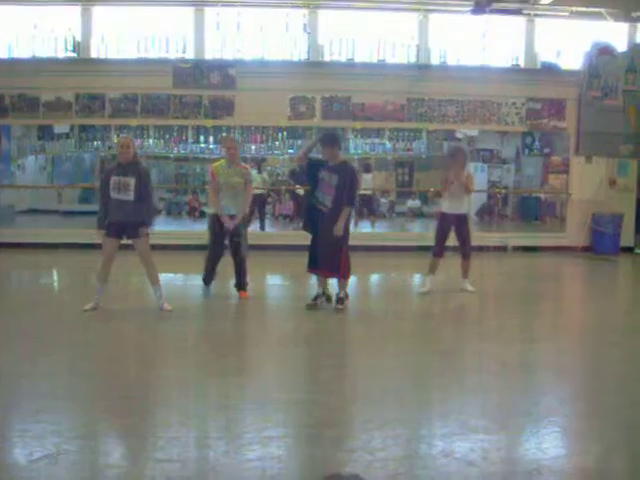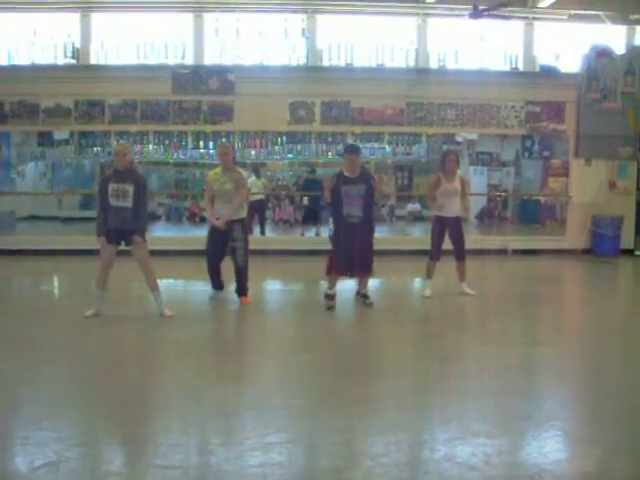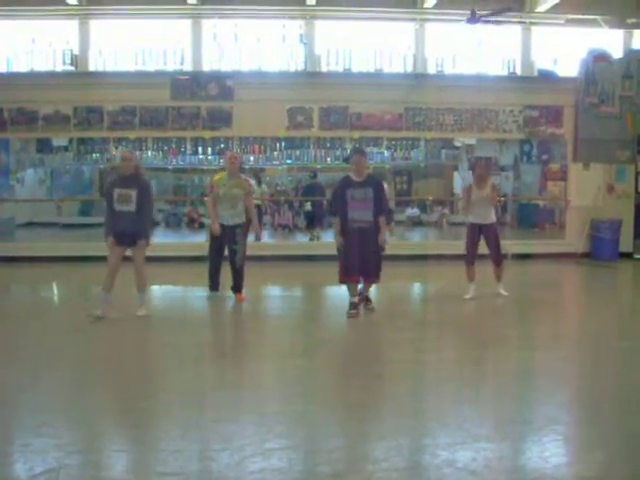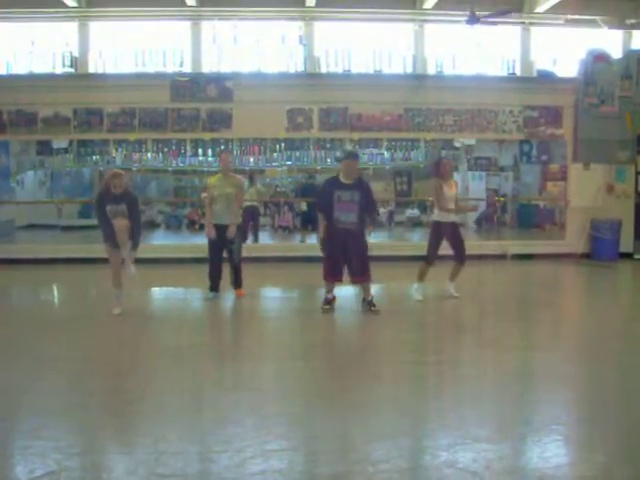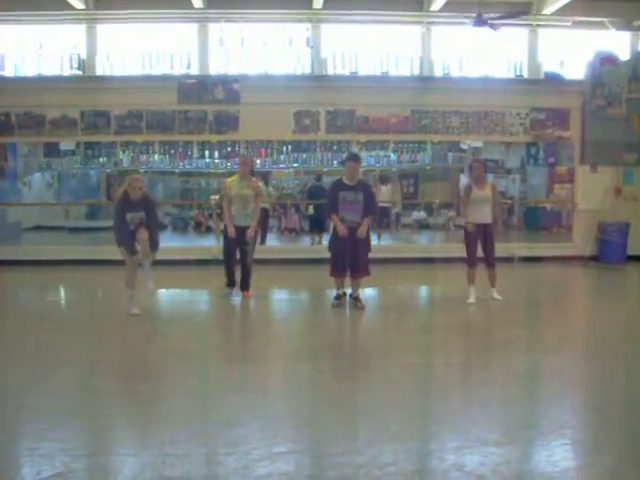
dt=1s
person 1, frame 1
left shoulder: (348, 171)
right shoulder: (321, 166)
left elbow: (349, 202)
right elbow: (301, 158)
left wrist: (341, 222)
right wrist: (315, 142)
left hip: (337, 221)
right hip: (319, 220)
left knee: (339, 258)
right knee: (318, 256)
left ankle: (342, 294)
right ankle: (322, 293)
person 1, frame 2
left shoulder: (367, 177)
right shoulder: (337, 178)
left elbow: (373, 199)
right elbow: (329, 202)
left wrist: (377, 190)
right wrist: (327, 190)
left hip: (363, 226)
right hip: (342, 226)
left knee: (365, 259)
right knee: (338, 258)
left ankle: (362, 291)
right ankle: (330, 292)
person 1, frame 3
left shoulder: (375, 183)
right shoulder: (343, 184)
left elbow: (382, 210)
right elbow: (336, 212)
left wrist: (383, 232)
right wrist: (337, 234)
left hip: (370, 232)
right hip: (349, 232)
left knee: (371, 266)
right knee: (350, 266)
left ankle: (365, 293)
right ankle: (353, 301)
person 1, frame 4
left shoulder: (362, 185)
right shoulder: (330, 184)
left elbow: (370, 210)
right elbow: (321, 209)
left wrist: (366, 226)
right wrist: (322, 229)
left hip: (356, 233)
right hip: (334, 233)
left knee: (361, 266)
right knee: (331, 266)
left ankle: (368, 299)
right ankle: (329, 297)
person 1, frame 5
left shoulder: (365, 187)
right shoulder: (336, 186)
left elbow: (371, 210)
right elbow: (331, 210)
left wrist: (365, 226)
right wrist: (338, 224)
left hip: (359, 232)
right hip: (341, 231)
left knee: (359, 265)
right knee: (338, 263)
left ankle: (355, 295)
right ankle: (340, 293)
person 2, frame 1
left shoulder: (141, 171)
right shoulder: (110, 172)
left elbow: (147, 199)
right elbow: (104, 199)
left wrist: (146, 223)
right wrist: (101, 223)
left hip: (136, 222)
right hip: (114, 222)
left knee: (147, 260)
right knee: (106, 260)
left ankle: (161, 301)
right ankle: (96, 300)
person 2, frame 2
left shoulder: (138, 179)
right shoulder: (107, 179)
left elbow: (142, 207)
right elbow: (102, 207)
left wrist: (140, 231)
right wrist: (100, 232)
left hip: (132, 229)
right hip: (112, 229)
left knee: (146, 266)
right knee: (104, 266)
left ankle: (161, 307)
right ankle: (97, 307)
person 2, frame 3
left shoulder: (142, 183)
right shoulder: (113, 184)
left elbow: (147, 211)
right elbow: (110, 210)
left wrist: (145, 235)
right wrist: (109, 233)
left hip: (137, 232)
right hip: (118, 232)
left knee: (139, 268)
right knee: (111, 268)
left ankle: (142, 305)
right ankle: (104, 307)
person 2, frame 4
left shoulder: (131, 197)
right shoulder: (102, 197)
left elbow: (136, 220)
right elbow: (103, 222)
left wrist: (134, 246)
right wrist: (112, 244)
left hip: (126, 230)
right hip: (111, 232)
left knee: (120, 225)
right knee: (115, 267)
left ankle: (128, 259)
right ankle: (118, 303)
person 2, frame 5
left shoulder: (148, 202)
right shoulder: (121, 203)
left elbow: (154, 224)
right elbow: (121, 228)
left wrist: (153, 248)
right wrist: (132, 251)
left hip: (140, 229)
right hip: (124, 235)
left knee: (143, 236)
right knee: (131, 264)
left ankle: (147, 272)
right ankle: (131, 302)
person 3, frame 1
left shoulder: (245, 170)
right shoulder: (216, 168)
left elbow: (248, 196)
right elbow: (213, 194)
left wrist: (239, 218)
right wrist: (223, 217)
left hip: (239, 216)
right hip: (219, 216)
left knee: (240, 254)
right knee: (216, 251)
left ankle: (241, 287)
right ankle: (207, 282)
person 3, frame 2
left shoulder: (239, 175)
right shoulder: (212, 176)
left elbow: (242, 199)
right elbow: (208, 199)
left wrist: (225, 218)
right wrist: (212, 218)
left hip: (237, 221)
right hip: (217, 221)
left knee: (240, 258)
right knee: (212, 256)
left ankle: (242, 293)
right ankle: (217, 287)
person 3, frame 3
left shoulder: (246, 182)
right shoulder: (216, 180)
left elbow: (250, 205)
right elbow: (209, 203)
left wrist: (256, 225)
right wrist: (214, 222)
left hip: (238, 225)
right hip: (219, 224)
left knee: (238, 260)
right knee: (215, 258)
left ankle: (237, 290)
right ankle: (213, 288)
person 3, frame 4
left shoulder: (239, 181)
right shoulder: (212, 182)
left elbow: (239, 205)
right elbow: (208, 206)
left wrist: (233, 225)
right wrist: (209, 226)
left hip: (233, 225)
right hip: (215, 225)
left knee: (235, 258)
right knee: (214, 259)
left ankle: (238, 286)
right ankle: (214, 289)
person 3, frame 5
left shoulder: (256, 185)
right shoulder: (229, 183)
left elbow: (257, 208)
right elbow: (225, 206)
left wrist: (253, 227)
right wrist: (229, 225)
left hip: (248, 226)
right hip: (232, 225)
left knee: (247, 259)
right knee: (229, 257)
left ankle: (245, 288)
right ankle: (230, 284)
person 4, frame 1
left shoulder: (467, 175)
right shoulder: (447, 174)
left elbow: (469, 191)
right elbow: (443, 191)
left wrist: (460, 179)
right wrist: (451, 178)
left hip: (461, 216)
right hip: (446, 215)
left knee: (466, 250)
right knee: (438, 250)
left ankle: (465, 282)
right ankle: (428, 282)
person 4, frame 2
left shoulder: (462, 180)
right shoulder: (437, 179)
left elbow: (464, 196)
right elbow: (429, 199)
left wrist: (465, 205)
right wrist: (435, 205)
left hip: (455, 219)
right hip: (440, 218)
left knee: (460, 253)
right knee: (434, 252)
left ankle: (463, 285)
right ankle: (428, 286)
person 4, frame 3
left shoulder: (491, 186)
right shoulder: (469, 188)
left elbow: (494, 203)
right elbow: (465, 208)
left wrist: (492, 198)
right wrist: (467, 206)
left hip: (490, 223)
right hip: (474, 224)
left knee: (497, 256)
right knee: (470, 256)
left ankle: (499, 286)
right ankle: (472, 288)
person 4, frame 4
left shoulder: (454, 183)
right shoulder: (438, 185)
left elbow: (455, 205)
right elbow: (440, 206)
left wrist: (468, 209)
right wrist: (460, 210)
left hip: (452, 224)
right hip: (439, 223)
left knee: (461, 256)
right knee: (430, 257)
left ankle: (451, 286)
right ankle: (418, 287)
person 4, frame 5
left shoulder: (491, 186)
right shoulder: (469, 187)
left elbow: (496, 206)
right elbow: (464, 208)
left wrist: (498, 224)
right wrist: (467, 222)
left hip: (487, 225)
right hip: (472, 225)
left knee: (490, 259)
right knee: (471, 259)
left ankle: (494, 291)
right ankle: (472, 292)
